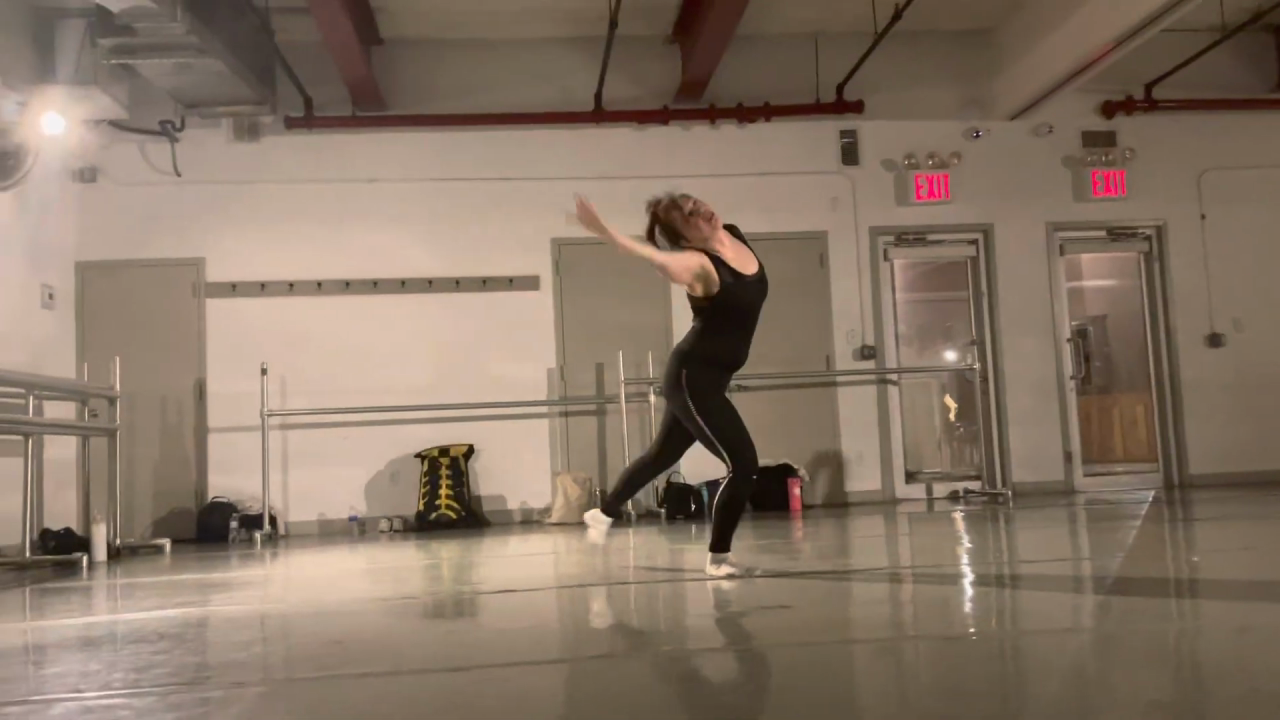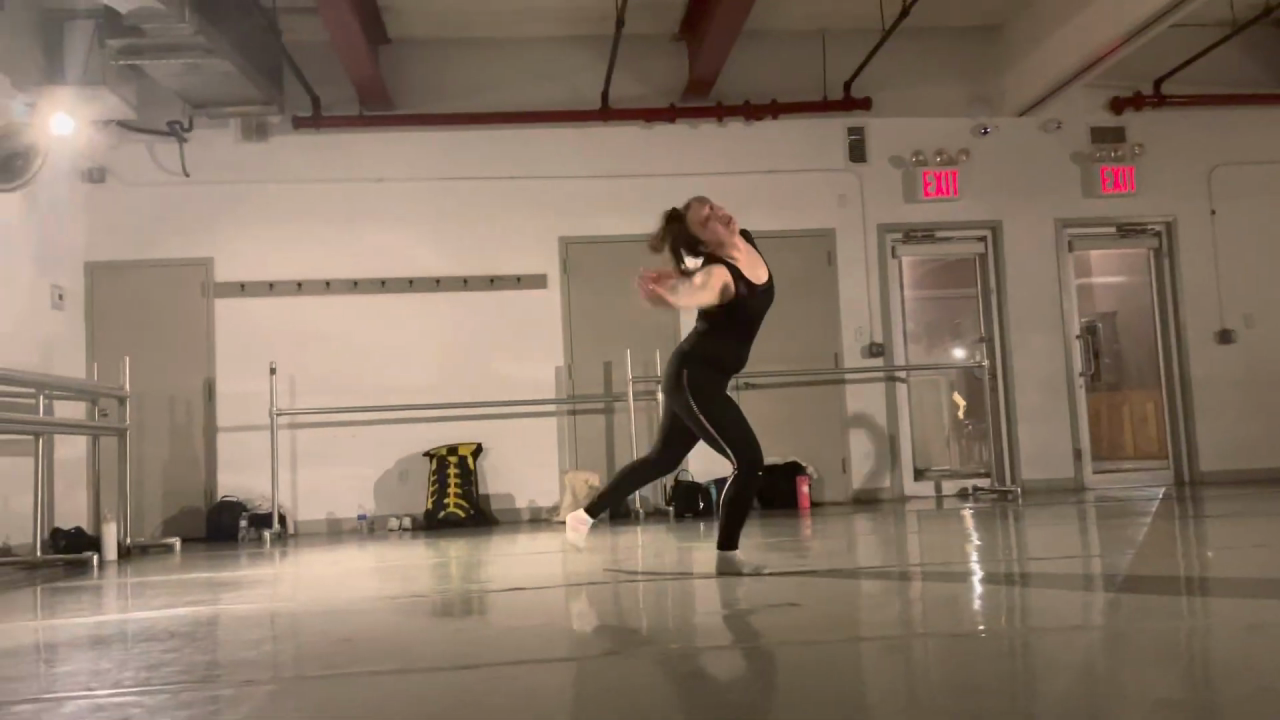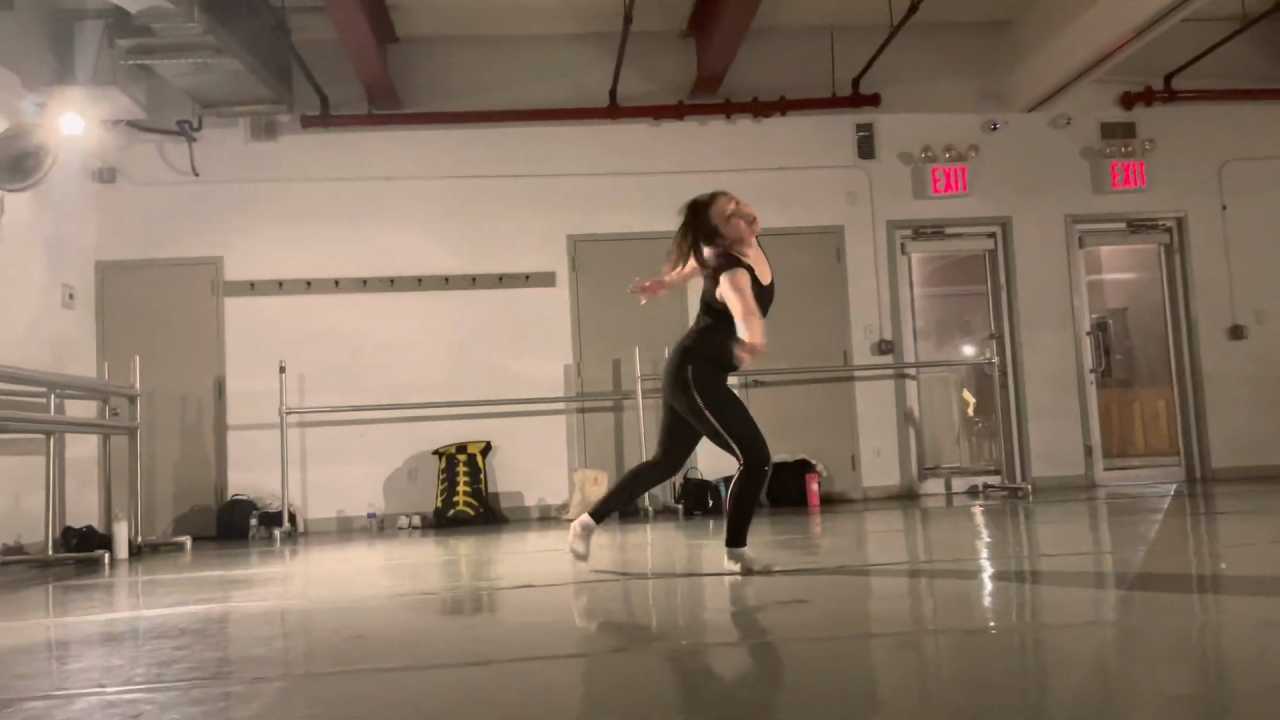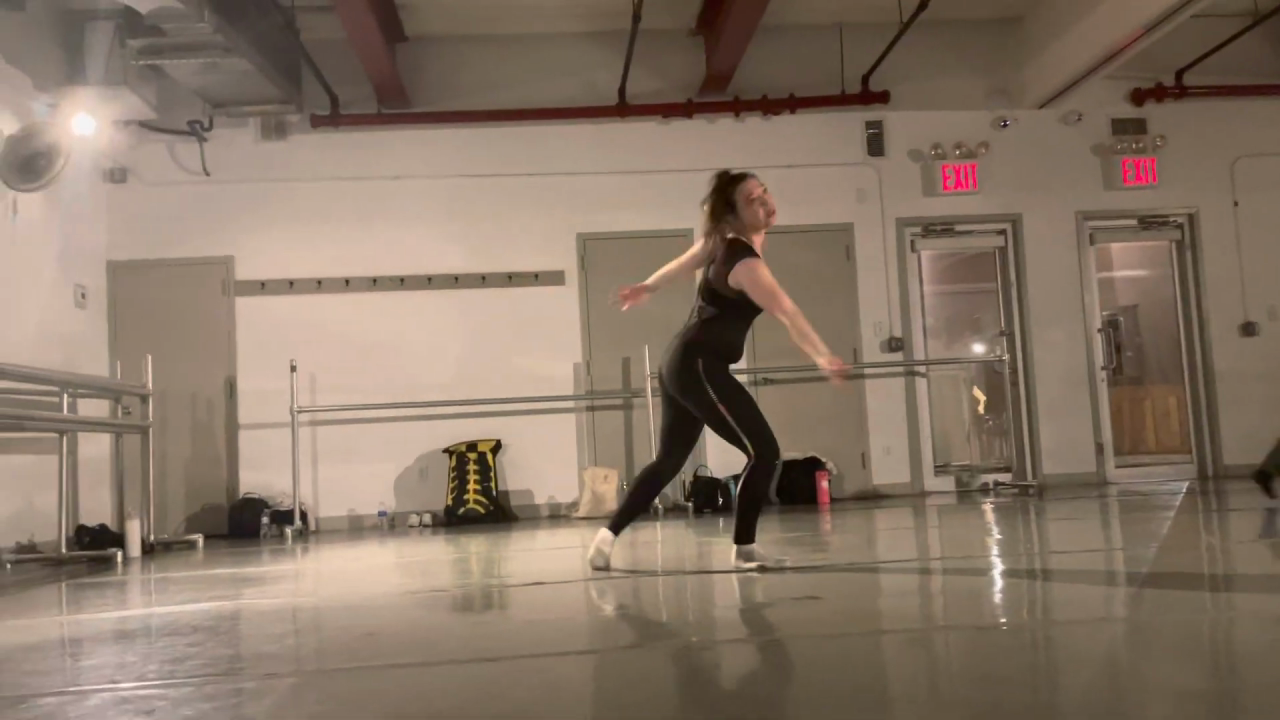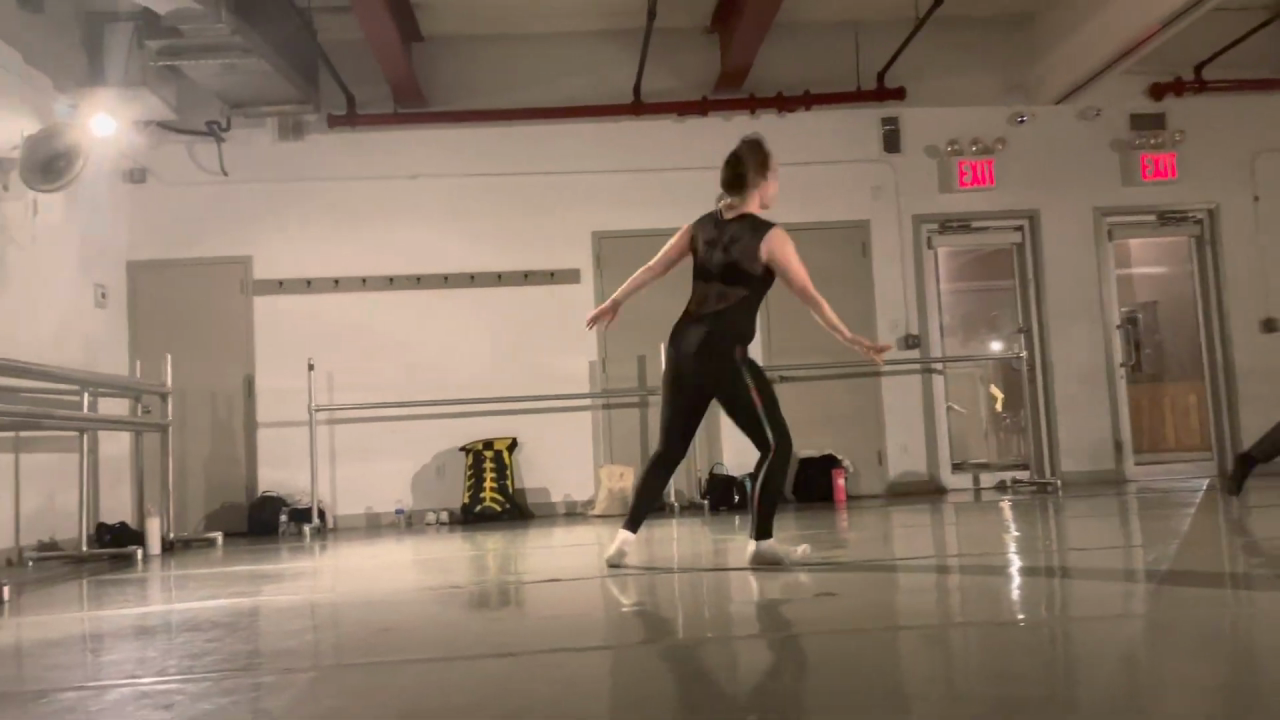
dt=0.1s
person 1, frame 1
left shoulder: (732, 236)
right shoulder: (700, 264)
right elbow: (656, 256)
right wrist: (605, 230)
left hip: (706, 375)
right hip: (692, 376)
left knee: (662, 453)
right knee: (743, 466)
left ankle: (603, 513)
right ankle: (719, 557)
person 1, frame 2
left shoulder: (745, 243)
right shoulder: (716, 271)
right elbow: (691, 296)
left wrist: (673, 277)
right wrist: (668, 293)
left hip: (698, 375)
right hip: (693, 377)
left knee: (661, 458)
right knee: (749, 462)
left ankle: (585, 514)
right ankle: (727, 555)
person 1, frame 3
left shoulder: (751, 244)
right shoulder: (733, 272)
left elbow: (700, 260)
right elbow: (746, 312)
left wrist: (664, 283)
right wrist: (749, 341)
left hip: (693, 372)
right hip: (695, 375)
left knee: (667, 461)
right knee: (755, 458)
left ankle: (588, 521)
right ankle: (735, 552)
person 1, frame 4
left shoulder: (716, 242)
right shoulder: (746, 263)
left elbow: (686, 260)
right elbow: (787, 314)
left wrist: (648, 286)
right wrist: (822, 356)
left hip: (679, 363)
right hip: (701, 367)
left knee: (668, 460)
right knee: (764, 453)
left ankle: (607, 538)
right ankle: (744, 549)
person 1, frame 5
left shoulder: (703, 225)
right shoulder: (769, 237)
left elbow: (652, 269)
right elbow: (808, 294)
left wrist: (613, 303)
right wrist: (851, 338)
left hip: (682, 349)
right hip: (723, 354)
left knee: (669, 451)
right knee: (776, 444)
left ankle: (625, 536)
right ankle: (762, 543)
